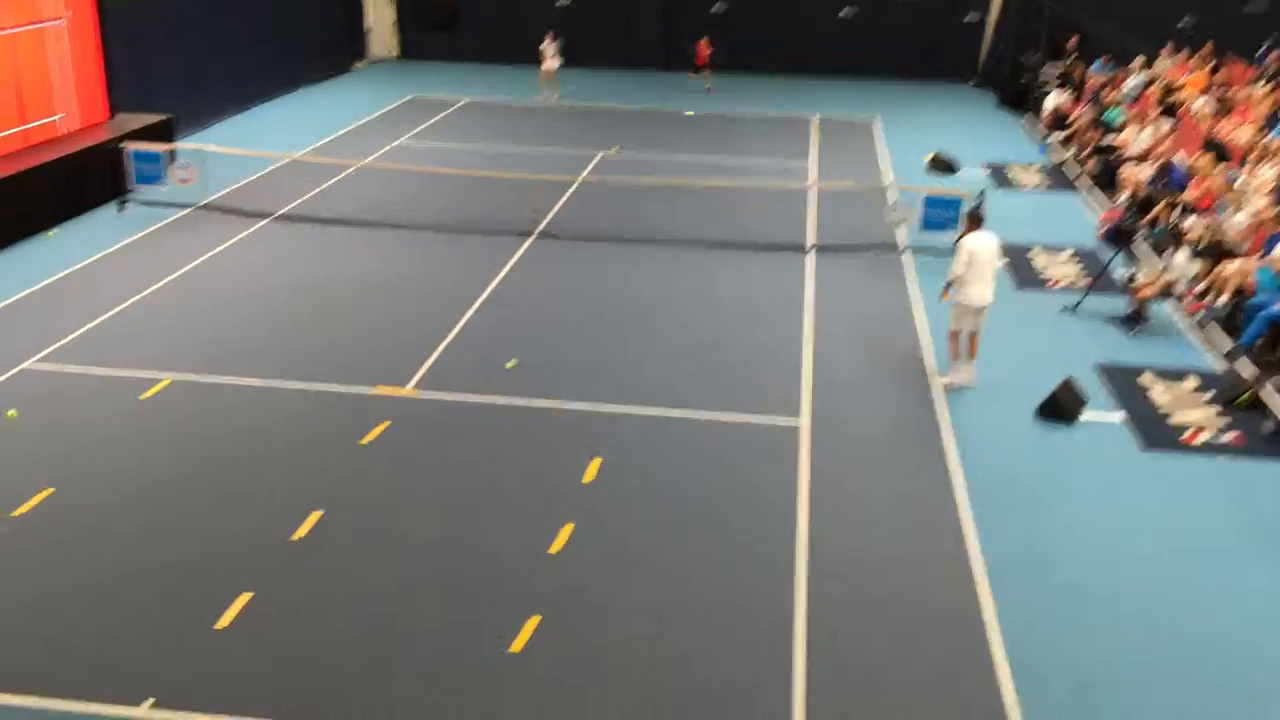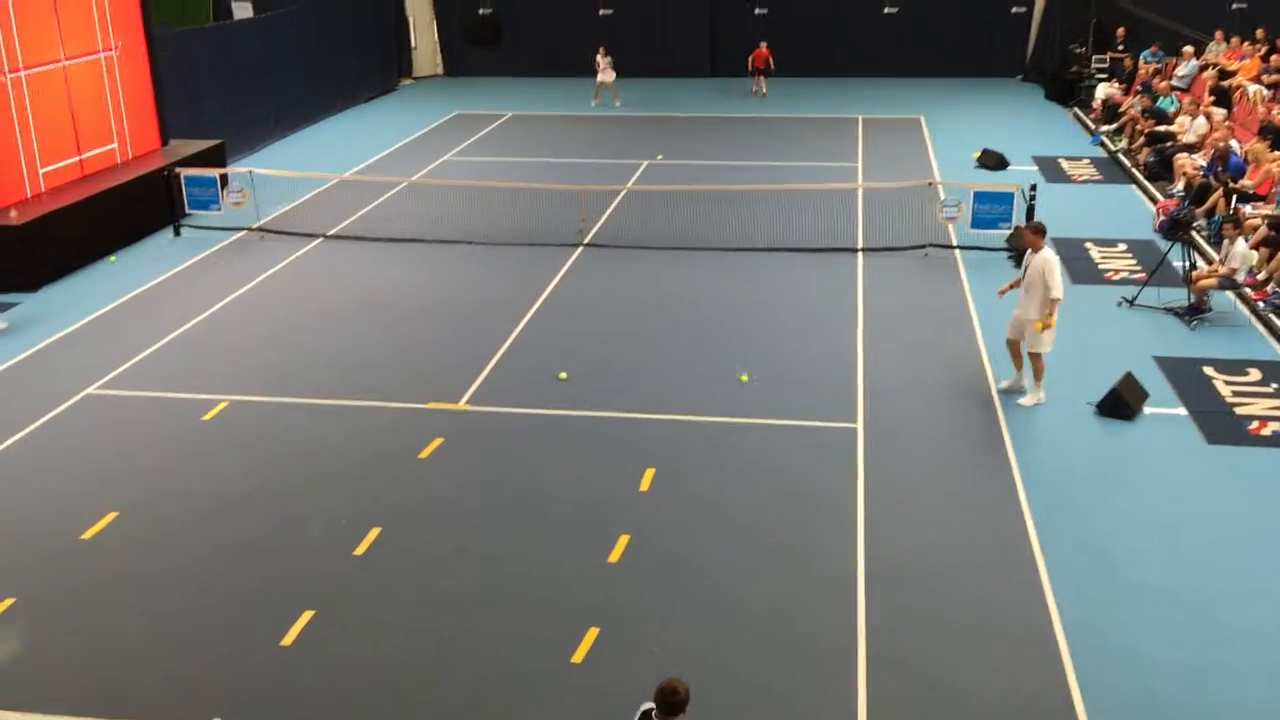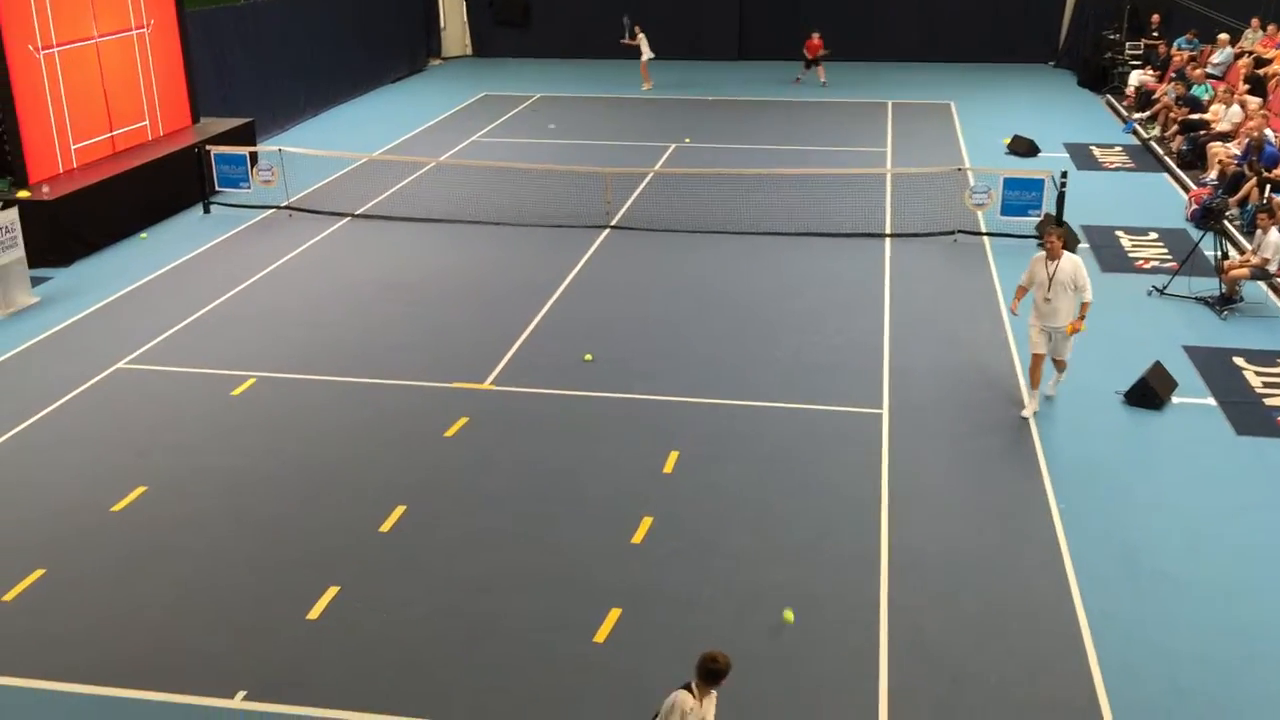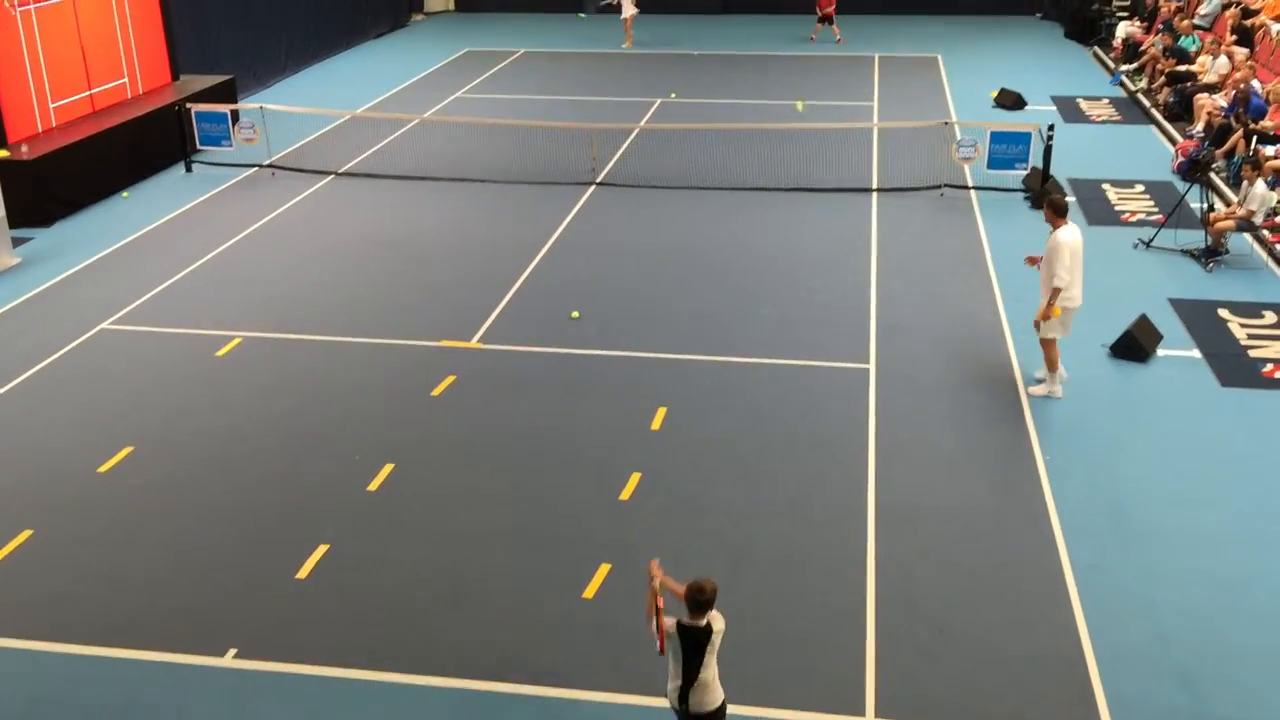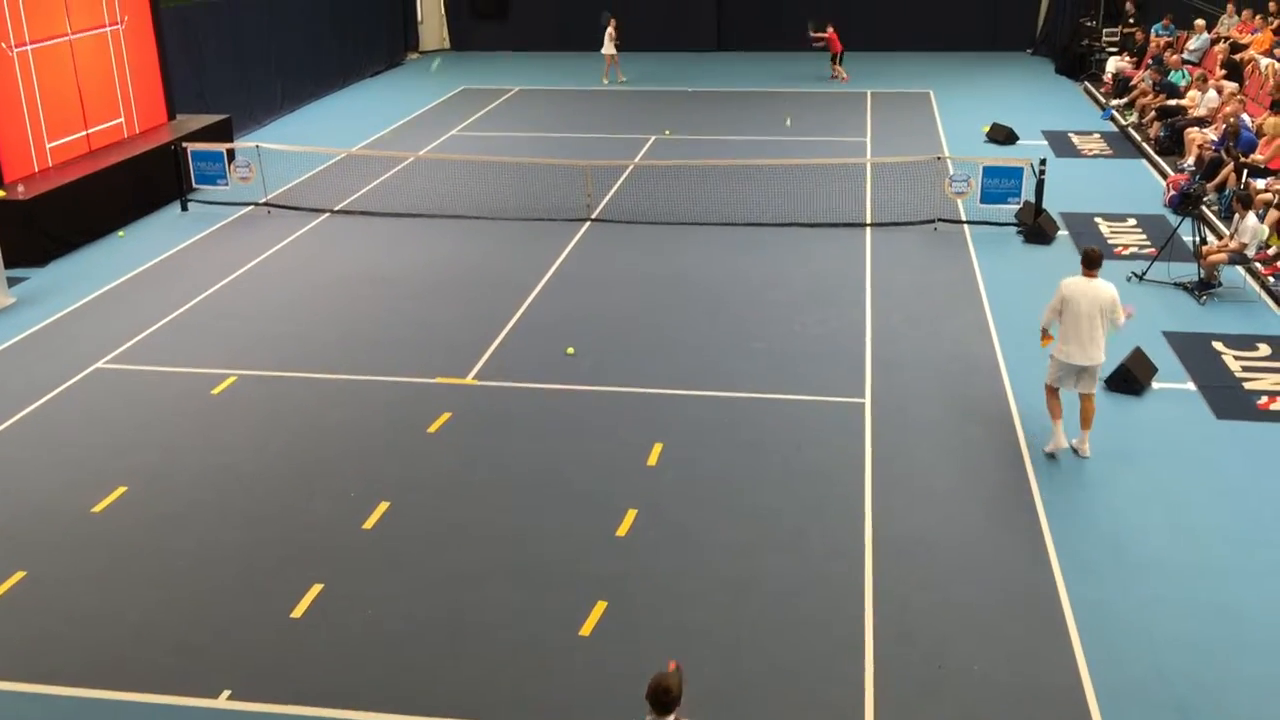
dt=0.7s
person 1, frame 1
left shoulder: (966, 241)
right shoulder: (993, 241)
left elbow: (957, 271)
right elbow: (996, 266)
left wrist: (946, 289)
left hip: (967, 296)
right hip: (985, 296)
left knee: (955, 334)
right knee: (973, 334)
left ankle: (957, 374)
right ankle: (967, 372)
person 1, frame 2
left shoulder: (1048, 259)
right shoulder: (1030, 253)
left elbow: (1056, 290)
left wrist: (1050, 315)
right wrist: (1009, 287)
left hip: (1039, 316)
right hip: (1023, 311)
left knee: (1034, 354)
right knee: (1012, 343)
left ankle: (1038, 393)
right ankle: (1019, 380)
person 1, frame 3
left shoulder: (1074, 263)
right shoulder: (1037, 260)
left elbow: (1086, 292)
right elbow: (1025, 284)
left wrist: (1081, 318)
right wrist: (1016, 299)
left hip: (1064, 323)
right hip: (1039, 321)
left knee: (1058, 359)
right knee: (1036, 359)
left ankle: (1058, 377)
right ankle: (1033, 400)
person 1, frame 4
left shoulder: (1059, 239)
right shoulder: (1072, 229)
left elbow: (1060, 277)
left wrist: (1049, 305)
right wrist: (1043, 259)
left hip: (1061, 300)
right hip: (1070, 296)
left knee: (1047, 340)
right knee: (1045, 331)
left ankle: (1053, 386)
right ankle: (1055, 371)
person 1, frame 5
left shoulder: (1067, 285)
right shoulder: (1110, 291)
left elbow: (1049, 316)
right elbow: (1117, 324)
left wrist: (1045, 332)
right wrist: (1125, 315)
left hip: (1066, 352)
right hip: (1093, 355)
left knee: (1051, 389)
right knee: (1087, 397)
left ankle: (1058, 438)
right ankle: (1083, 444)
